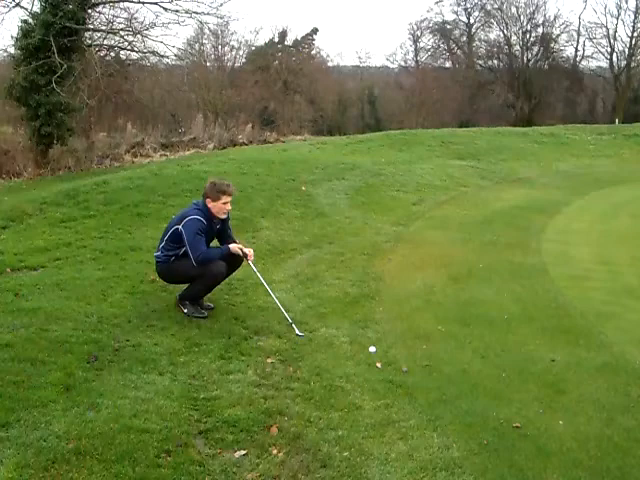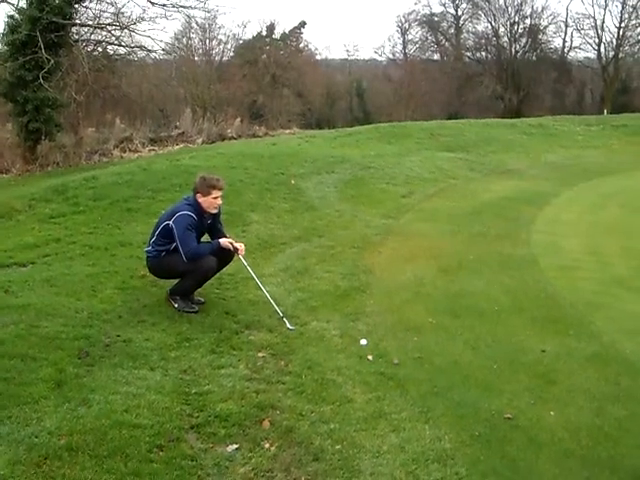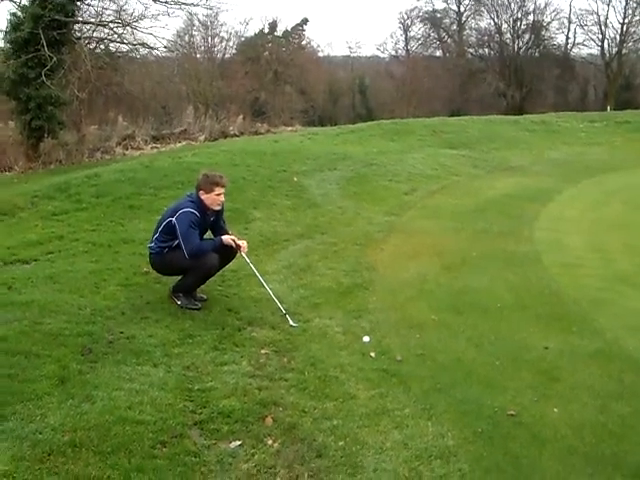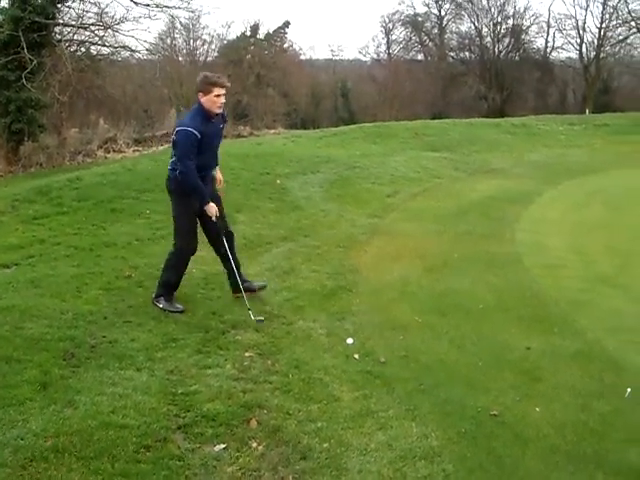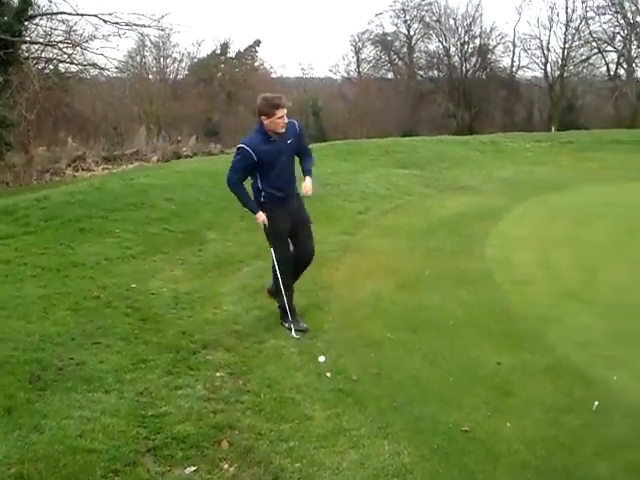
dt=1s
person 1, frame 1
left shoulder: (220, 213)
right shoulder: (193, 221)
left elbow: (227, 239)
right elbow: (199, 258)
left wrist: (242, 250)
right wrist: (228, 249)
left hip: (191, 256)
right hip: (169, 265)
left knee: (235, 258)
right knee: (216, 268)
left ankle: (195, 296)
right ankle: (185, 299)
person 1, frame 2
left shoulder: (211, 208)
right shoulder: (184, 216)
left elbow: (218, 234)
right elbow: (189, 254)
left wrist: (232, 244)
right wrist: (218, 244)
left hip: (182, 251)
right hip: (159, 260)
left knee: (226, 253)
right knee: (207, 264)
left ankle: (186, 290)
right ankle: (176, 294)
person 1, frame 3
left shoulder: (214, 206)
right shoulder: (187, 213)
left elbow: (219, 230)
right elbow: (192, 251)
left wrist: (234, 242)
right wrist: (221, 241)
left hip: (185, 247)
right hip: (162, 256)
left knee: (229, 250)
right knee: (209, 261)
left ankle: (189, 288)
right ankle: (179, 291)
person 1, frame 4
left shoulder: (219, 116)
right shoulder: (188, 128)
right elbow: (185, 170)
left wrist: (215, 169)
right wrist: (206, 202)
left hip: (206, 183)
right hip: (184, 188)
left knee: (222, 234)
right knee: (185, 243)
left ankle: (238, 282)
right ankle: (163, 295)
person 1, frame 5
left shoulder: (293, 128)
right shoulder: (250, 147)
left elbow: (306, 153)
right elbow: (234, 182)
left wrist: (308, 176)
right wrist: (254, 210)
left hip: (294, 200)
right hip: (270, 207)
left knee: (306, 253)
right knee: (282, 259)
left ankle: (277, 289)
right ankle: (287, 314)
